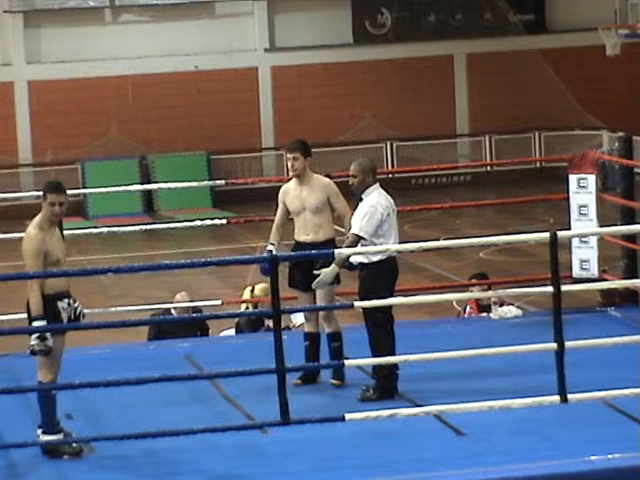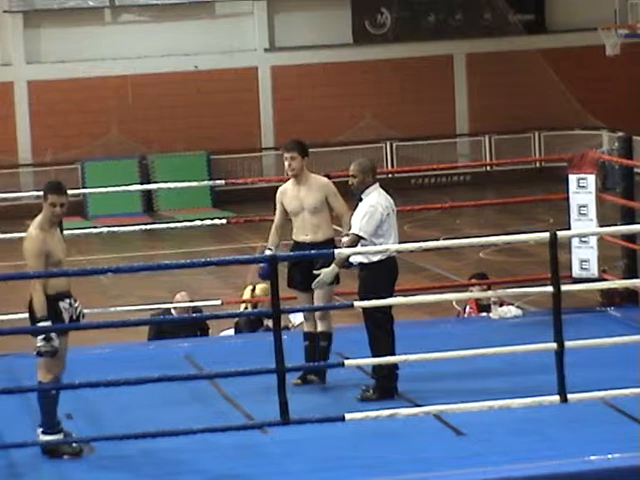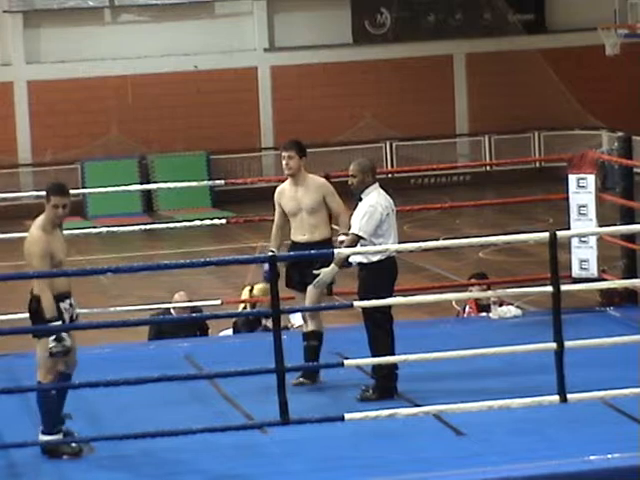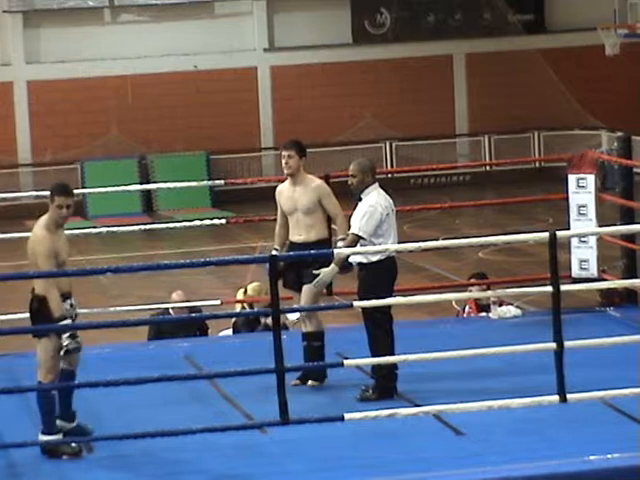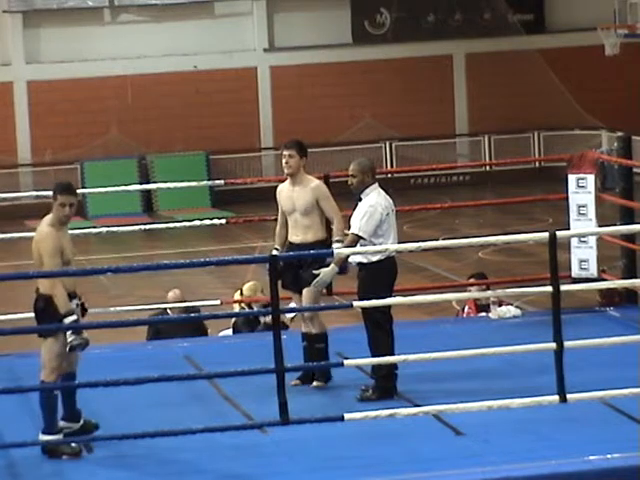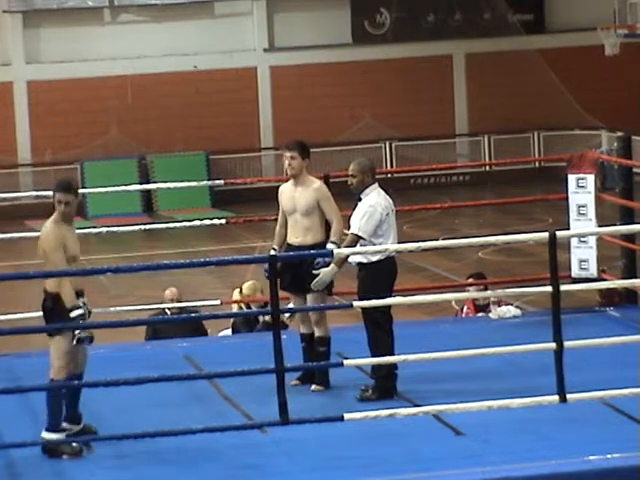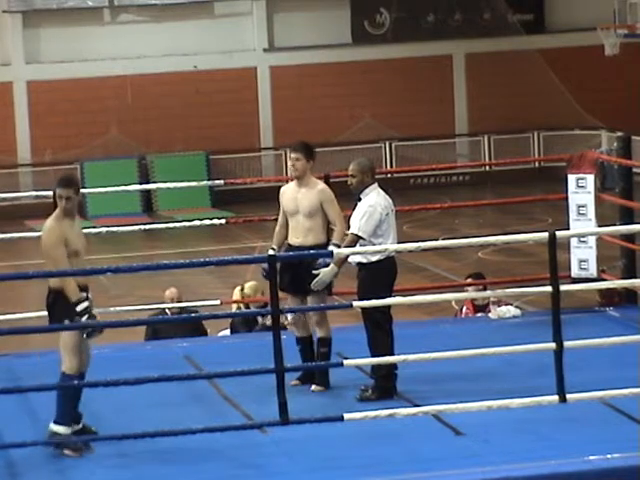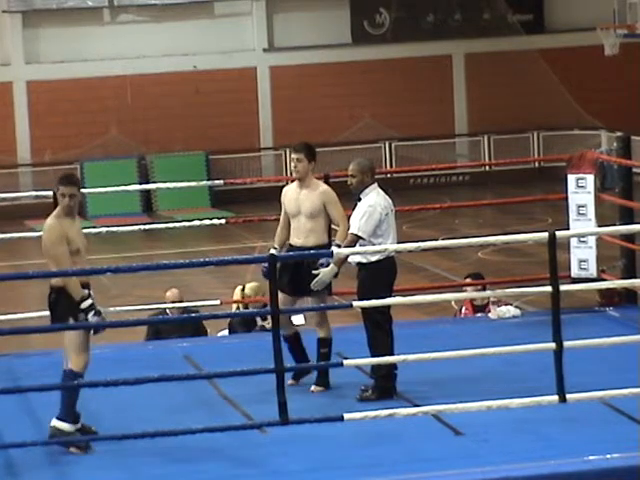
dt=0.2s
person 1, frame 1
left shoulder: (56, 227)
right shoulder: (35, 236)
right elbow: (33, 285)
left wrist: (72, 301)
right wrist: (38, 326)
left hip: (59, 302)
right hip: (45, 306)
left knee: (53, 370)
right knee: (48, 373)
left ankle: (49, 426)
right ankle: (50, 438)
person 1, frame 2
left shoulder: (56, 226)
right shoulder: (36, 237)
right elbow: (37, 286)
left wrist: (72, 302)
right wrist: (43, 328)
left hip: (61, 302)
right hip: (46, 306)
left knee: (57, 369)
right knee: (48, 373)
left ankle: (50, 425)
right ankle: (49, 438)
person 1, frame 3
left shoulder: (55, 227)
right shoulder: (39, 237)
right elbow: (43, 287)
left wrist: (69, 304)
right wrist: (54, 328)
left hip: (61, 301)
right hip: (46, 306)
left knee: (68, 363)
right knee: (48, 372)
left ankle: (55, 422)
right ankle: (49, 437)
person 1, frame 4
left shoulder: (56, 227)
right shoulder: (43, 237)
right elbow: (49, 287)
left wrist: (69, 302)
right wrist: (65, 326)
left hip: (60, 302)
right hip: (47, 307)
left knee: (71, 361)
right knee: (48, 371)
left ankle: (66, 420)
right ankle: (49, 437)
person 1, frame 5
left shoulder: (59, 227)
right shoulder: (48, 235)
right elbow: (55, 283)
left wrist: (77, 300)
right wrist: (71, 321)
left hip: (65, 301)
right hip: (51, 306)
left knee: (70, 364)
right knee: (51, 371)
left ankle: (71, 421)
right ankle: (50, 437)
person 1, frame 6
left shoulder: (68, 226)
right shoulder: (52, 232)
right elbow: (61, 279)
left wrist: (82, 305)
right wrist: (77, 313)
left hip: (73, 300)
right hip: (59, 304)
left knee: (78, 365)
right knee: (60, 370)
left ankle: (72, 423)
right ankle: (52, 436)
person 1, frame 7
left shoulder: (75, 221)
right shoulder: (53, 228)
right elbow: (64, 275)
right wrist: (84, 307)
left hip: (77, 296)
right hip: (64, 299)
left knee: (81, 363)
right knee: (71, 365)
left ankle: (72, 422)
right ankle: (60, 428)
person 1, frame 8
left shoulder: (73, 220)
right shoulder: (56, 227)
right elbow: (67, 273)
left wrist: (87, 299)
right wrist: (89, 306)
left hip: (75, 295)
right hip: (67, 298)
left knee: (74, 361)
right knee: (78, 361)
left ankle: (70, 420)
right ankle: (62, 425)
person 2, frame 1
left shoulder: (326, 185)
right shoulder: (286, 191)
left elbow: (347, 216)
right elbow: (279, 224)
right wrist: (271, 249)
left hip: (324, 249)
right hip: (300, 251)
left knee: (326, 313)
right knee: (308, 315)
left ankle: (338, 369)
right ankle: (311, 370)
person 2, frame 2
left shoulder: (323, 185)
right shoulder: (283, 192)
left elbow: (345, 214)
right elbow: (278, 226)
right wrist: (269, 253)
left hip: (324, 249)
right hip: (299, 251)
left knee: (321, 313)
right knee: (307, 314)
left ankle: (320, 368)
right ankle: (309, 368)
person 2, frame 3
left shoulder: (320, 185)
right shoulder: (280, 192)
left elbow: (342, 214)
right elbow: (278, 226)
right wrist: (272, 256)
left hip: (321, 249)
right hip: (297, 250)
left knee: (311, 310)
right knee: (304, 313)
left ankle: (312, 369)
right ankle: (308, 369)
person 2, frame 4
left shoulder: (317, 187)
right shoulder: (280, 191)
left elbow: (339, 217)
right wrist: (276, 253)
left hip: (317, 250)
right hip: (294, 251)
left knee: (308, 311)
right knee: (303, 315)
left ankle: (319, 370)
right ankle: (309, 370)
person 2, frame 5
left shoulder: (316, 187)
right shoulder: (281, 190)
left elbow: (337, 220)
left wrist: (336, 249)
right wrist: (276, 252)
left hip: (315, 251)
right hip: (293, 252)
left knee: (311, 313)
right knee: (303, 316)
left ankle: (323, 371)
right ankle: (309, 370)
person 2, frame 6
left shoulder: (318, 189)
right shoulder: (283, 190)
left elbow: (337, 221)
left wrist: (330, 250)
right wrist: (274, 252)
left hip: (314, 253)
right hip: (292, 254)
left knee: (317, 317)
right knee: (302, 317)
left ankle: (322, 376)
right ankle: (309, 370)
person 2, frame 7
left shoulder: (322, 191)
right shoulder: (285, 191)
left elbow: (339, 225)
left wrist: (332, 252)
right wrist: (272, 253)
left hip: (315, 255)
right hip: (292, 255)
left knee: (318, 318)
right knee: (296, 318)
left ankle: (322, 376)
right ankle: (309, 369)
person 2, frame 8
left shoulder: (324, 192)
right shoulder: (286, 192)
left elbow: (343, 225)
right wrist: (274, 252)
left hip: (316, 256)
right hip: (293, 255)
left knee: (319, 318)
right knee: (280, 314)
left ankle: (322, 376)
right ankle: (301, 363)
person 3, frame 1
left shoulder: (372, 204)
right shoulder: (380, 199)
left elbow: (354, 240)
left wrist: (333, 268)
left hip: (375, 268)
right hip: (380, 266)
left knee: (378, 327)
right knee: (381, 325)
left ankle: (385, 385)
right ankle: (385, 379)
person 3, frame 2
left shoulder: (372, 204)
right shoulder: (379, 199)
left elbow: (354, 240)
left wrist: (333, 268)
left hip: (375, 269)
right hip: (379, 266)
left knee: (378, 327)
right knee: (381, 325)
left ankle: (384, 385)
right ankle: (385, 379)
person 3, frame 3
left shoulder: (372, 204)
right shoulder: (379, 198)
left elbow: (354, 240)
left wrist: (333, 268)
left hip: (375, 269)
right hip: (379, 266)
left knee: (378, 326)
right knee: (380, 325)
left ankle: (384, 385)
right ankle: (385, 379)
person 3, frame 4
left shoulder: (372, 204)
right shoulder: (378, 198)
left elbow: (353, 240)
left wrist: (333, 268)
left hip: (375, 268)
right hip: (379, 266)
left knee: (377, 327)
right knee: (380, 325)
left ankle: (384, 385)
right ankle: (384, 379)
person 3, frame 5
left shoulder: (372, 204)
right shoulder: (379, 199)
left elbow: (354, 240)
left wrist: (333, 268)
left hip: (375, 269)
right hip: (379, 266)
left knee: (377, 327)
right knee: (380, 325)
left ankle: (384, 385)
right ankle: (384, 379)
person 3, frame 6
left shoulder: (372, 204)
right shoulder: (378, 198)
left elbow: (353, 240)
left wrist: (333, 268)
left hip: (374, 269)
right hip: (378, 266)
left knee: (377, 326)
right knee: (380, 325)
left ankle: (384, 385)
right ankle: (384, 379)
person 3, frame 7
left shoulder: (372, 204)
right shoulder: (378, 198)
left elbow: (352, 240)
left wrist: (333, 268)
left hip: (374, 269)
right hip: (378, 266)
left knee: (377, 326)
right knee: (380, 325)
left ankle: (384, 385)
right ankle: (384, 379)
person 3, frame 8
left shoulder: (371, 204)
right shoulder: (378, 199)
left elbow: (352, 240)
left wrist: (333, 268)
left hip: (374, 269)
right hip: (378, 266)
left knee: (377, 327)
right knee: (379, 325)
left ankle: (383, 385)
right ankle: (384, 379)
